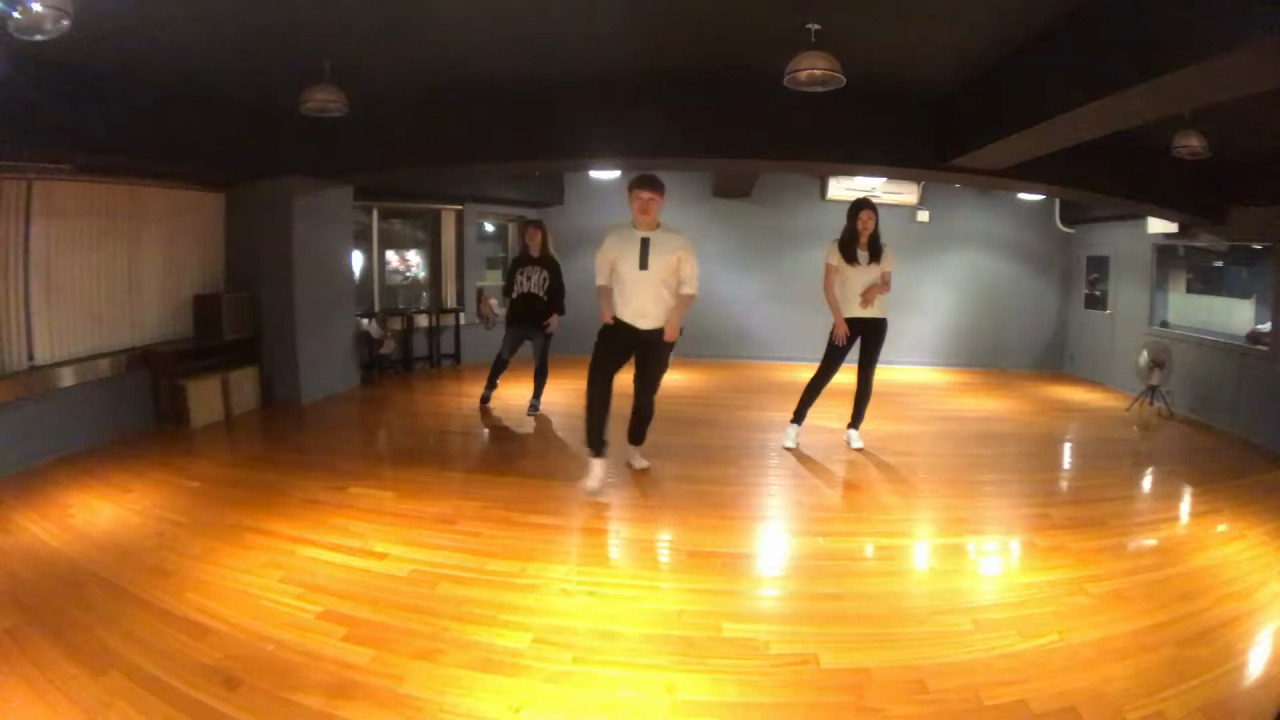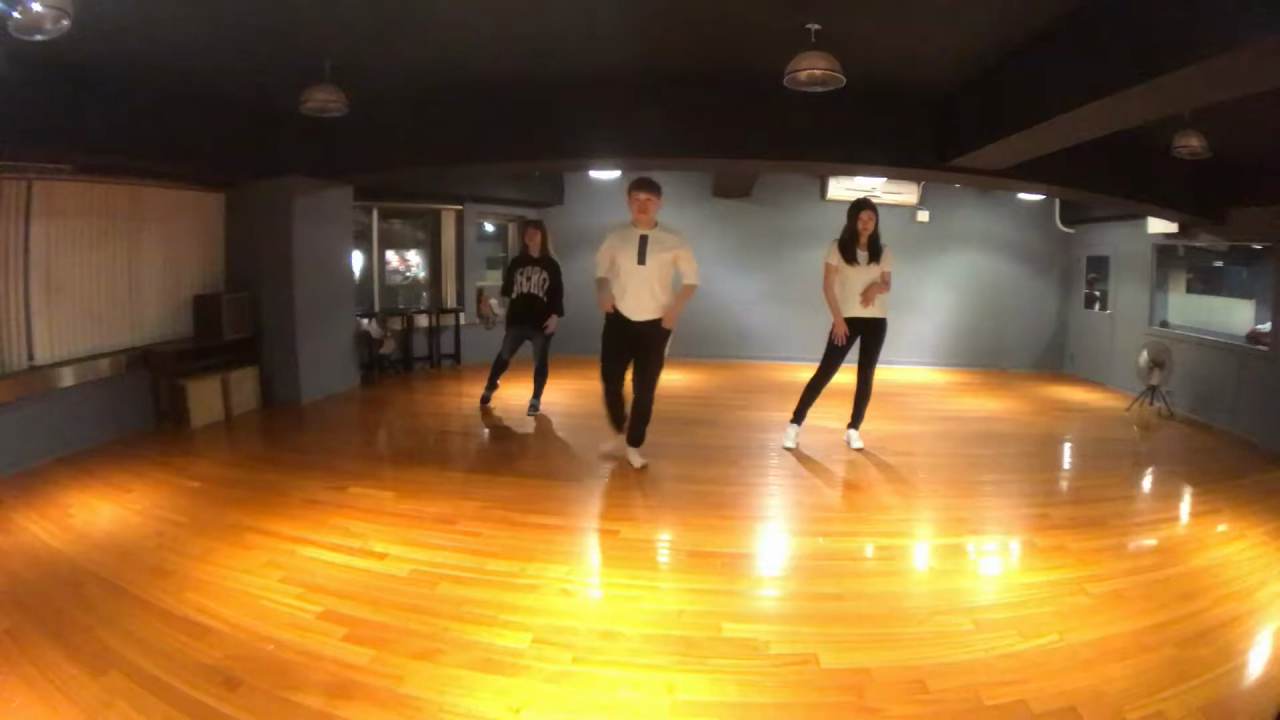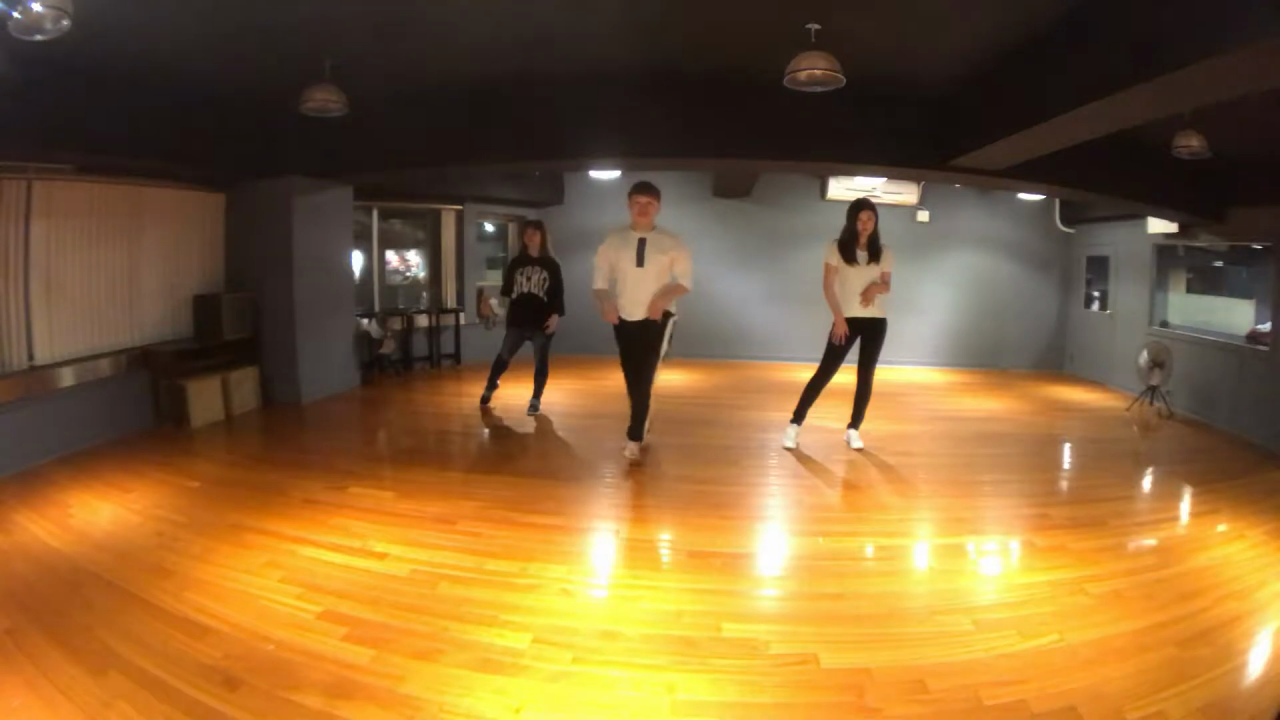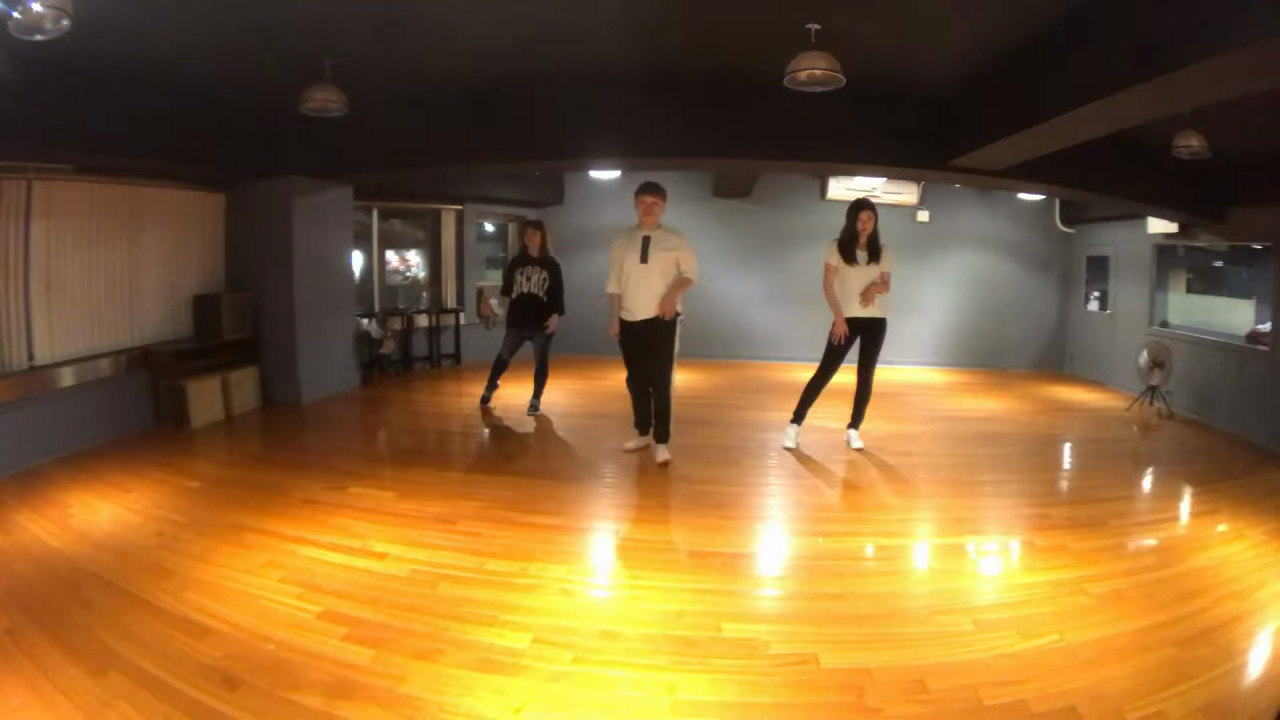
dt=0.3s
person 1, frame 1
left shoulder: (678, 244)
right shoulder: (615, 240)
left elbow: (689, 286)
right elbow: (602, 276)
left wrist: (675, 319)
right wrist: (604, 301)
left hip: (661, 329)
right hip: (620, 325)
left knee: (646, 393)
right knee: (599, 384)
left ankle: (635, 447)
right ankle: (597, 458)
person 1, frame 2
left shoulder: (673, 241)
right shoulder: (615, 237)
left elbow: (690, 279)
right elbow: (603, 269)
left wrist: (674, 307)
right wrist: (603, 291)
left hip: (657, 322)
right hip: (619, 319)
left knee: (644, 387)
right knee: (610, 380)
left ankle: (634, 445)
right ankle: (620, 434)
person 1, frame 3
left shoulder: (671, 243)
right shoulder: (614, 241)
left elbow: (684, 280)
right elbow: (600, 278)
left wrist: (662, 298)
right wrist: (605, 304)
left hip: (656, 319)
right hip: (624, 320)
left knee: (643, 380)
right knee: (633, 379)
left ankle: (635, 440)
right ankle: (638, 433)
person 1, frame 4
left shoulder: (675, 240)
right shoulder: (622, 242)
left elbow: (689, 274)
right elbow: (614, 283)
left wrist: (673, 293)
right wrist: (614, 316)
left hip: (662, 319)
right hip: (629, 321)
left knee: (660, 381)
right knee: (636, 381)
left ankle: (661, 442)
right ankle: (643, 433)
person 2, frame 1
left shoulder: (883, 252)
right shoulder: (838, 248)
left elbow: (887, 285)
right elbow: (828, 286)
left wrist: (877, 288)
right wrist: (838, 318)
left hip: (876, 321)
right hip: (847, 319)
left knee: (866, 375)
right knee: (826, 372)
left ankle: (853, 429)
right ankle: (795, 425)
person 2, frame 2
left shoulder: (883, 252)
right shoulder: (838, 248)
left elbow: (887, 285)
right elbow: (828, 286)
left wrist: (877, 287)
right wrist: (837, 318)
left hip: (876, 321)
right hip: (846, 319)
left knee: (866, 375)
right knee: (825, 371)
left ankle: (853, 429)
right ankle: (795, 424)
person 2, frame 3
left shoulder: (882, 252)
right shoulder: (837, 248)
left elbow: (887, 285)
right elbow: (828, 286)
left wrist: (877, 286)
right wrist: (838, 318)
left hip: (876, 321)
right hip: (846, 319)
left knee: (866, 375)
right knee: (825, 372)
left ankle: (853, 429)
right ankle: (794, 425)
person 2, frame 4
left shoulder: (882, 252)
right shoulder: (837, 248)
left elbow: (887, 285)
right elbow: (828, 286)
left wrist: (876, 287)
right wrist: (838, 317)
left hip: (875, 321)
right hip: (846, 319)
left knee: (865, 376)
right knee: (825, 372)
left ankle: (853, 429)
right ankle: (795, 425)
person 3, frame 1
left shoulder: (551, 264)
right shoulder: (518, 263)
left elbow: (559, 292)
right elbow: (508, 289)
left wrist: (556, 315)
left hip: (541, 321)
right hip: (517, 318)
left knee: (540, 360)
right knee: (504, 354)
left ankle: (535, 400)
right ankle: (489, 386)
person 3, frame 2
left shoulder: (551, 265)
right shoulder: (516, 263)
left elbow: (558, 293)
right elbow: (507, 289)
left wrist: (555, 316)
left hip: (541, 321)
right hip: (517, 319)
left knee: (541, 360)
right knee: (504, 355)
left ankle: (536, 400)
right ankle: (490, 386)
person 3, frame 3
left shoulder: (551, 265)
right shoulder: (516, 263)
left elbow: (558, 293)
right elbow: (507, 289)
left wrist: (556, 315)
left hip: (542, 321)
right hip: (518, 319)
left knee: (541, 360)
right knee: (504, 355)
left ankle: (536, 400)
right ankle: (490, 386)
person 3, frame 4
left shoulder: (551, 264)
right shoulder: (516, 262)
left elbow: (558, 293)
right elbow: (507, 289)
left wrist: (556, 315)
left hip: (542, 321)
right hip: (518, 319)
left knee: (541, 361)
right knee: (504, 355)
left ankle: (536, 400)
right ankle: (490, 386)
